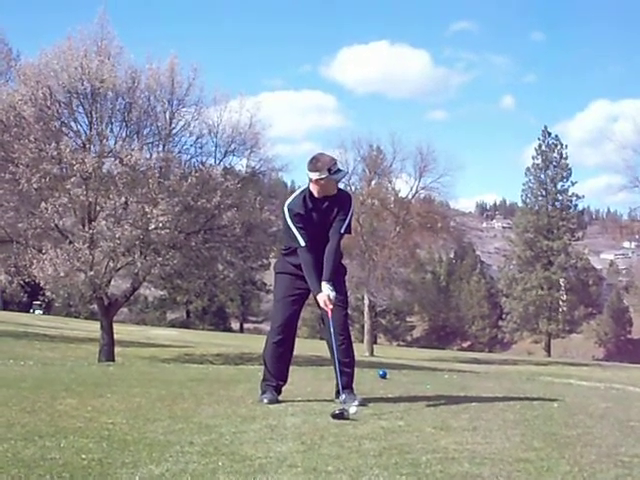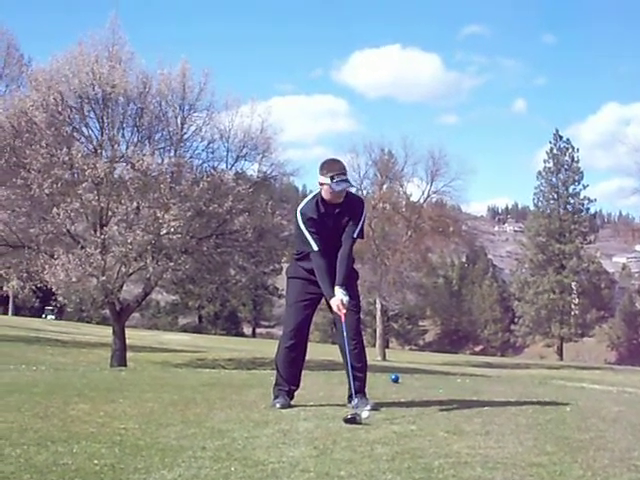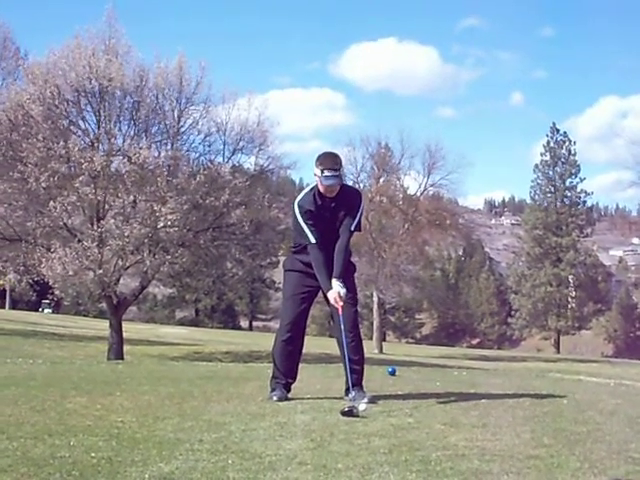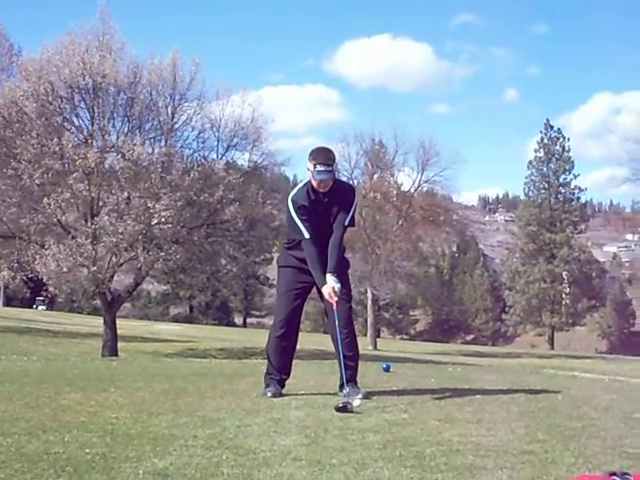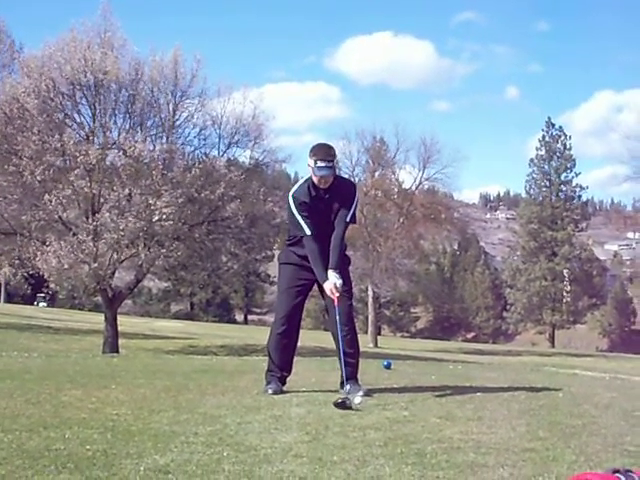
dt=0.4s
person 1, frame 1
left shoulder: (343, 199)
right shoulder: (294, 205)
left elbow: (334, 242)
right elbow: (304, 250)
left wrist: (327, 283)
right wrist: (316, 290)
left hip: (330, 269)
right hip: (293, 268)
left knee: (340, 326)
right knee: (281, 325)
left ankle: (346, 389)
right ankle: (270, 387)
person 1, frame 2
left shoulder: (355, 204)
right shoulder: (306, 210)
left elbow: (346, 247)
right elbow: (317, 255)
left wrist: (340, 288)
right wrist: (330, 295)
left hip: (342, 274)
right hip: (306, 273)
left knee: (352, 330)
right knee: (293, 330)
left ankle: (358, 394)
right ankle: (283, 391)
person 1, frame 3
left shoulder: (353, 197)
right shoulder: (303, 202)
left elbow: (344, 240)
right elbow: (315, 247)
left wrist: (337, 280)
right wrist: (327, 287)
left hip: (339, 267)
right hip: (303, 265)
left knee: (349, 323)
right knee: (290, 323)
left ankle: (355, 386)
right ankle: (280, 384)
person 1, frame 4
left shoulder: (347, 193)
right shoulder: (297, 198)
left elbow: (337, 236)
right elbow: (309, 243)
left wrist: (331, 275)
right wrist: (321, 282)
left hip: (333, 263)
right hip: (297, 261)
left knee: (344, 319)
right knee: (285, 318)
left ankle: (349, 382)
right ankle: (274, 380)
person 1, frame 5
left shoulder: (347, 189)
right shoulder: (297, 195)
left elbow: (339, 232)
right elbow: (310, 239)
left wrist: (333, 272)
right wrist: (322, 278)
left hip: (334, 260)
right hip: (298, 258)
left knee: (344, 317)
right knee: (285, 315)
left ankle: (350, 379)
right ankle: (275, 377)
